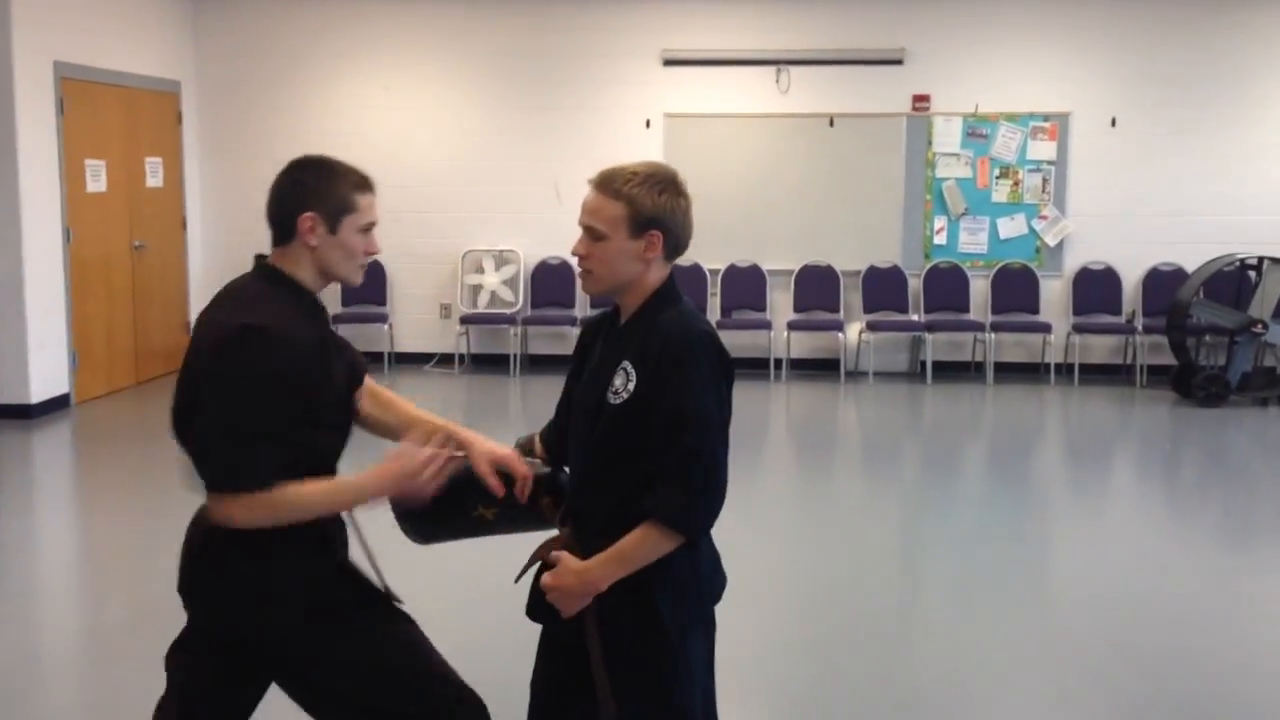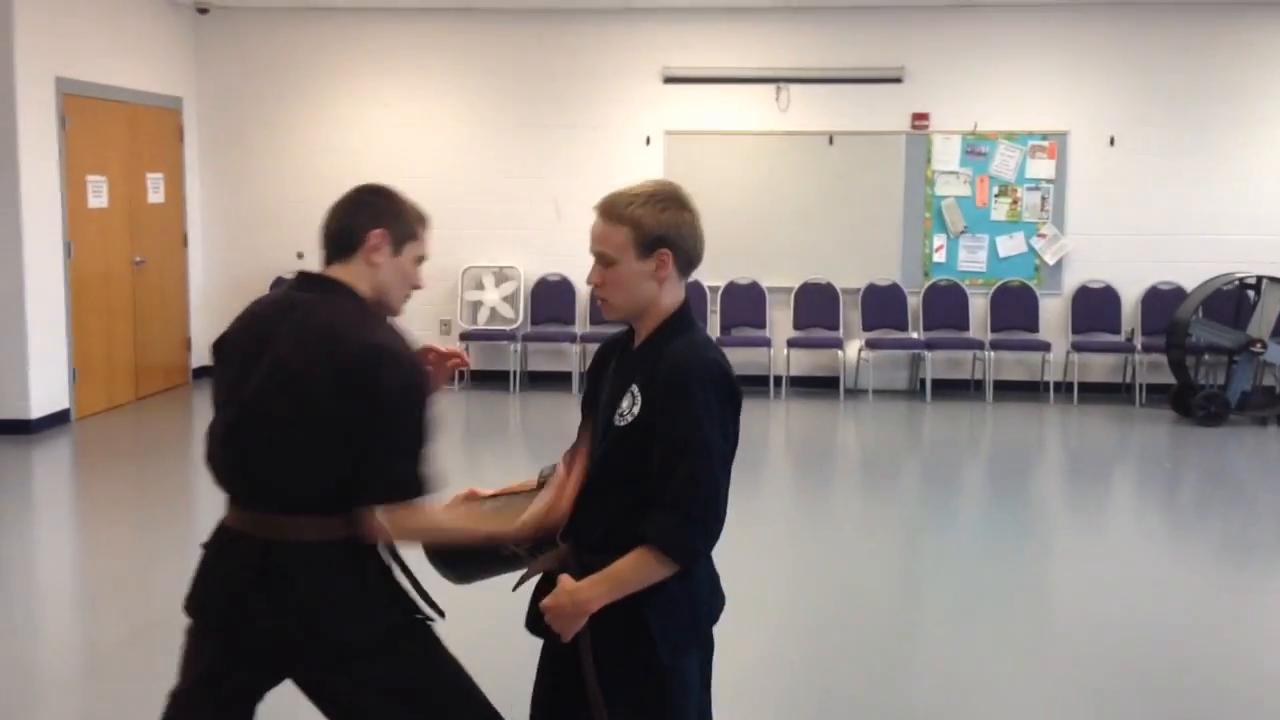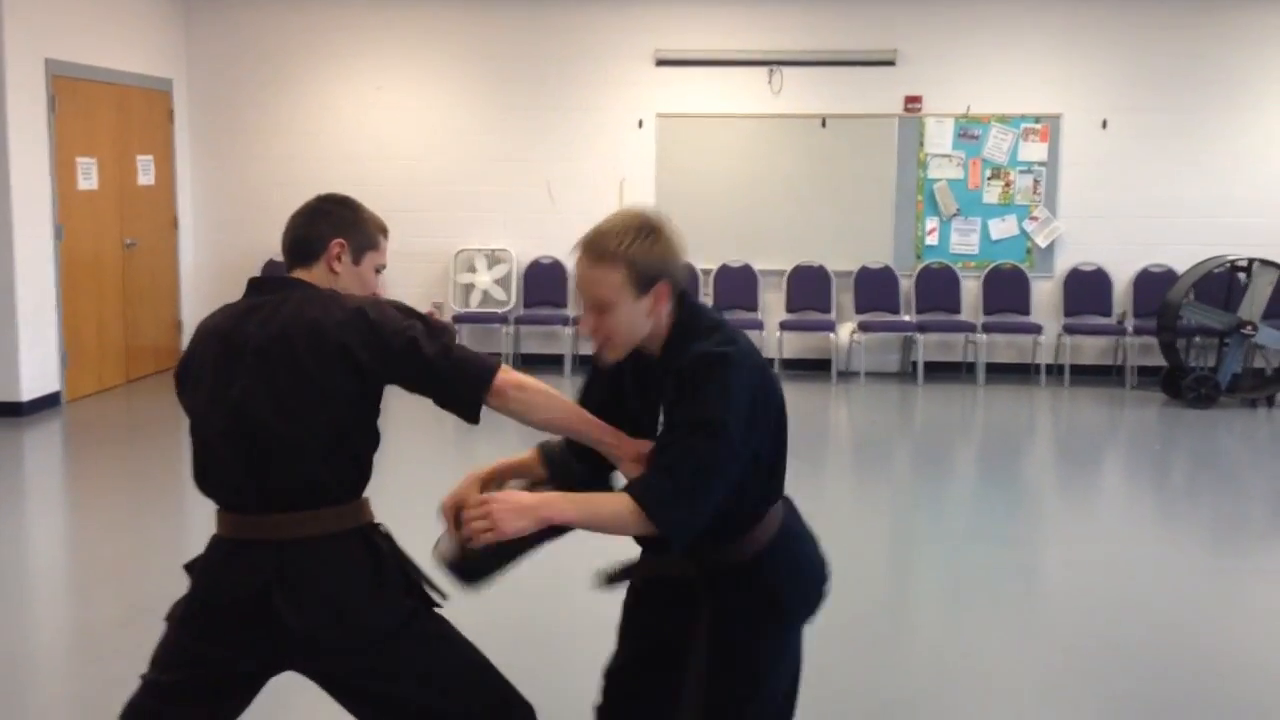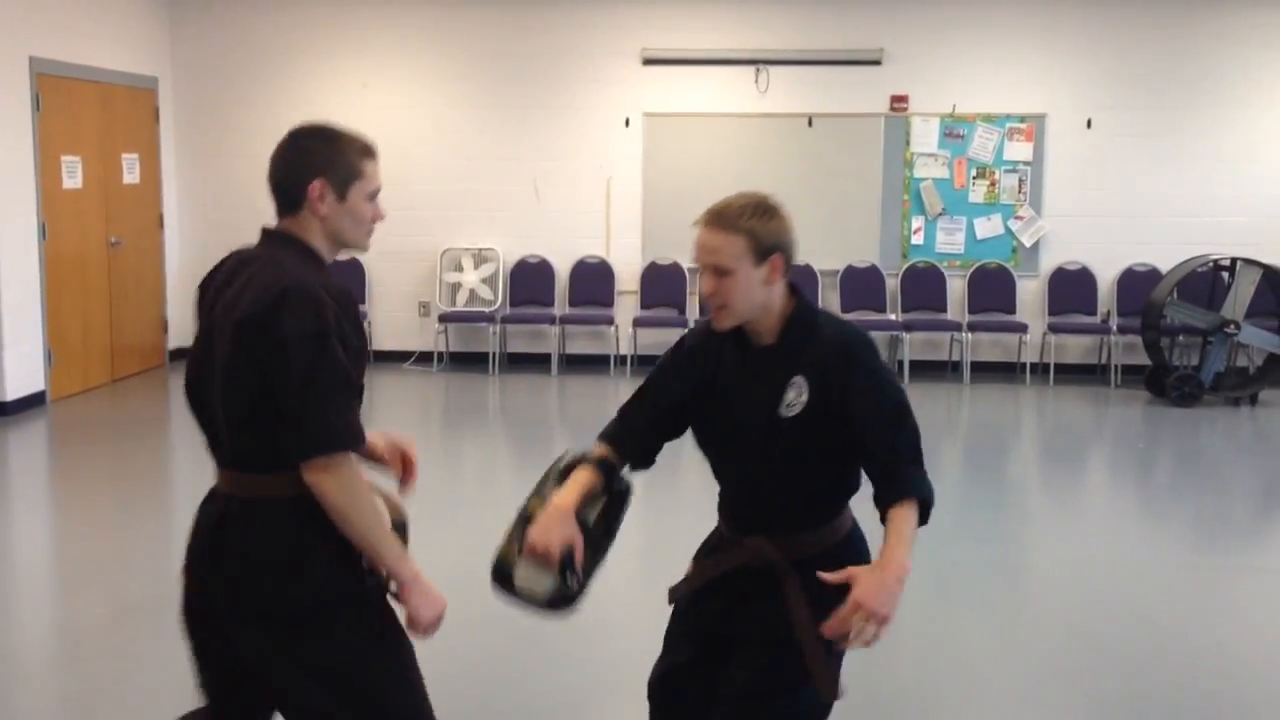
dt=0.7s
person 1, frame 1
left shoulder: (292, 308)
right shoulder: (262, 337)
left elbow: (360, 396)
right elbow: (243, 503)
left wrist: (465, 439)
right wrist: (384, 481)
left hip: (234, 566)
right hip: (279, 569)
person 1, frame 2
left shoulder: (258, 321)
right shoulder: (377, 353)
right elbow: (394, 514)
right wrist: (520, 525)
left hip: (238, 572)
right hip: (318, 587)
person 1, frame 3
left shoulder: (211, 336)
right shoulder: (358, 324)
right elbow: (503, 387)
right wrist: (615, 441)
left hip: (236, 576)
right hip: (339, 581)
person 1, frame 4
left shoulder: (235, 276)
right shoulder: (311, 299)
right elbow: (324, 468)
left wrist: (363, 443)
right wrist: (406, 577)
left hip: (229, 542)
right hip: (294, 554)
person 2, frame 1
left shoulder: (683, 348)
right shoulder: (602, 333)
left elbow: (691, 499)
left wrist: (595, 574)
left hip: (654, 590)
right hip: (587, 571)
person 2, frame 2
left shoulder: (694, 372)
right shoulder: (617, 354)
left elbow: (687, 530)
left wrist: (591, 594)
right wrist: (506, 496)
left hip: (650, 609)
right hip: (586, 598)
person 2, frame 3
left shoulder: (719, 366)
right shoulder: (626, 352)
left elbow: (670, 503)
right elbow: (584, 452)
left wrist: (542, 509)
right wrist: (493, 475)
left hip: (751, 576)
right hip: (680, 568)
person 2, frame 4
left shoulder: (841, 353)
right shoulder: (703, 350)
left elbow: (902, 475)
right elbow: (629, 437)
left wrist: (892, 567)
right wrist: (563, 501)
left hip: (812, 574)
right hip: (733, 558)
